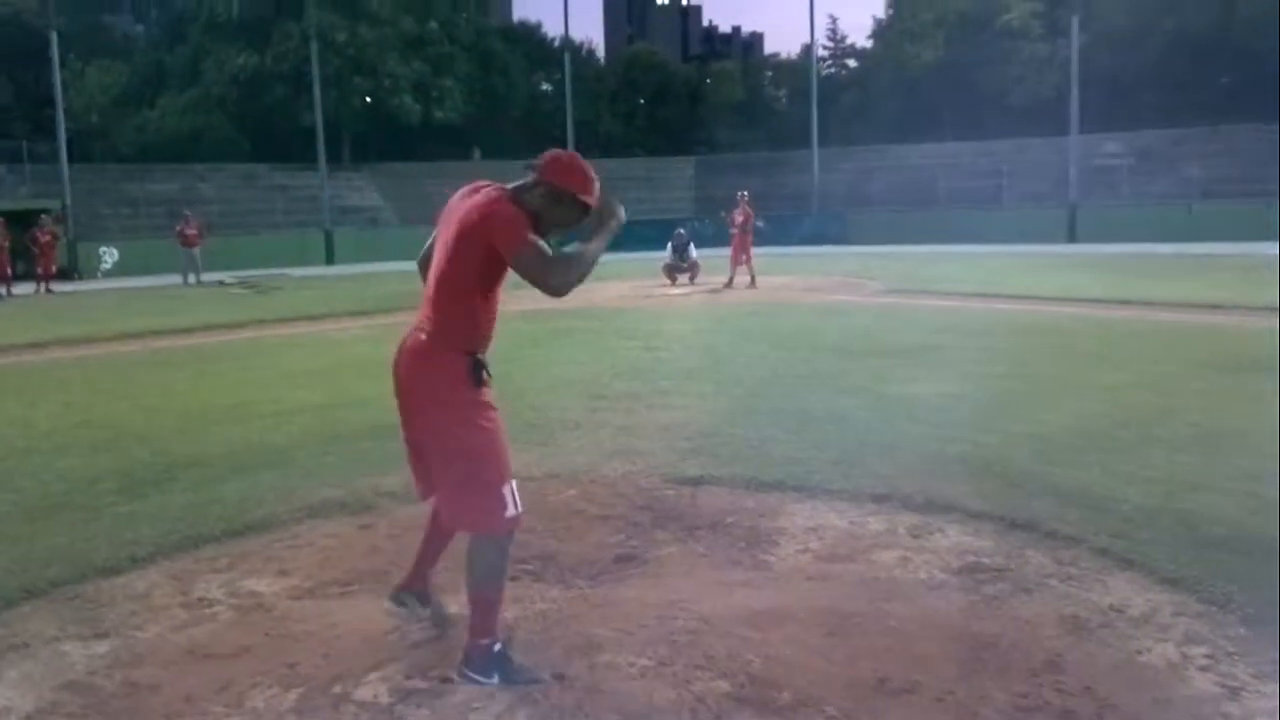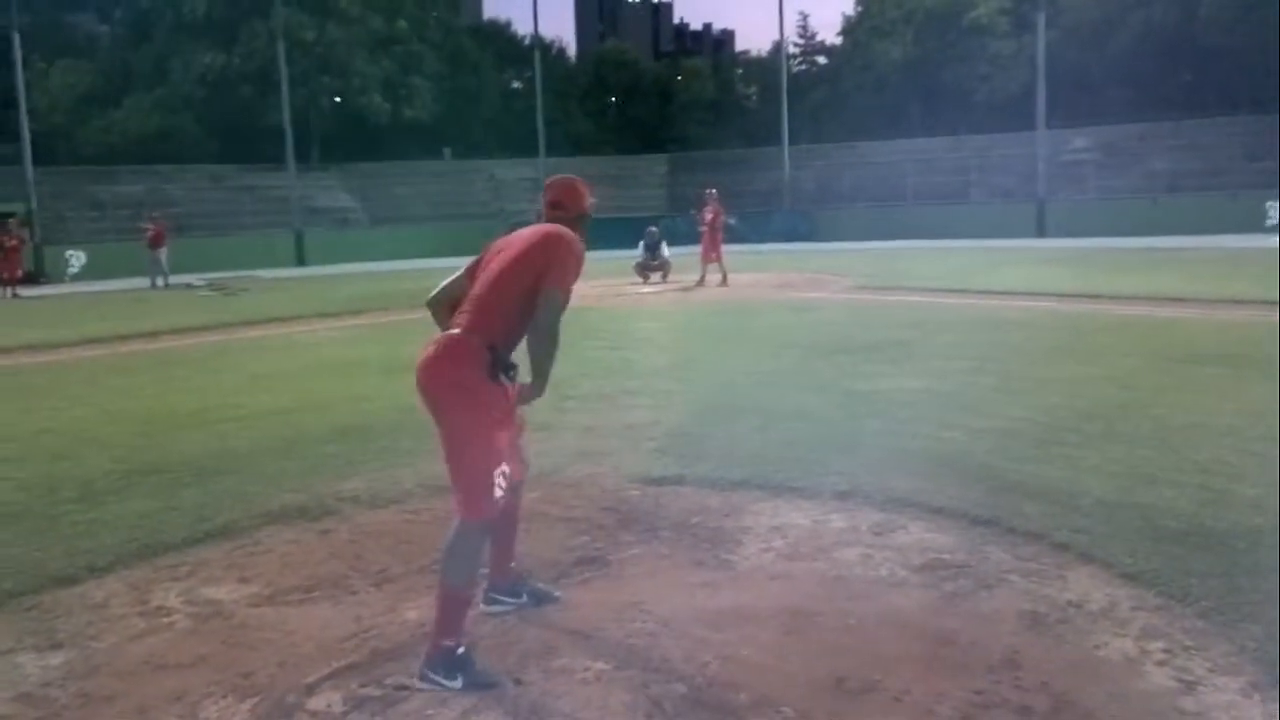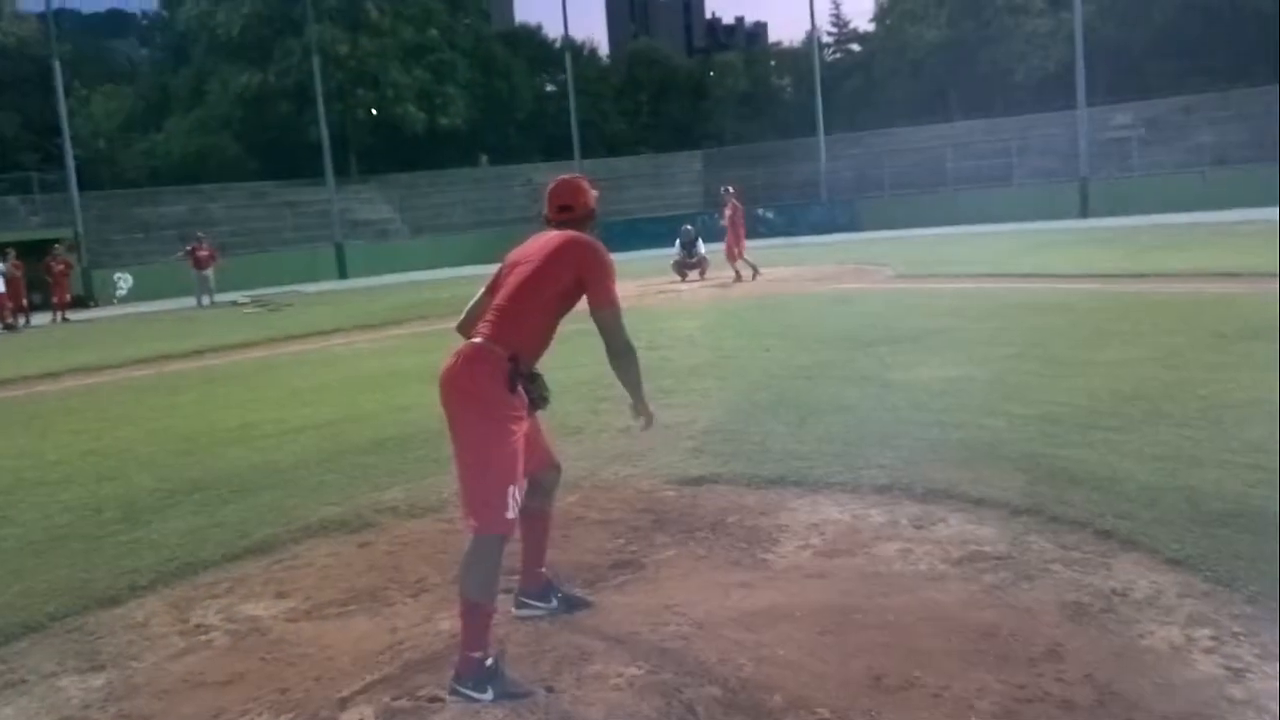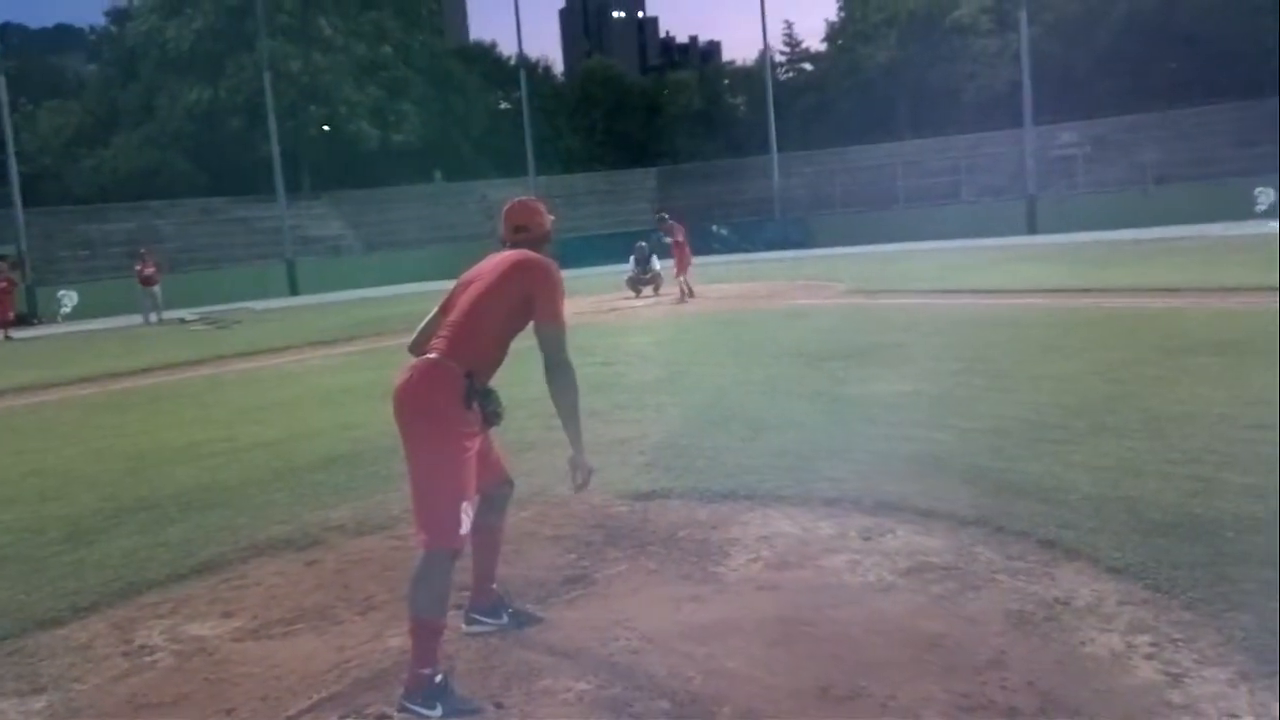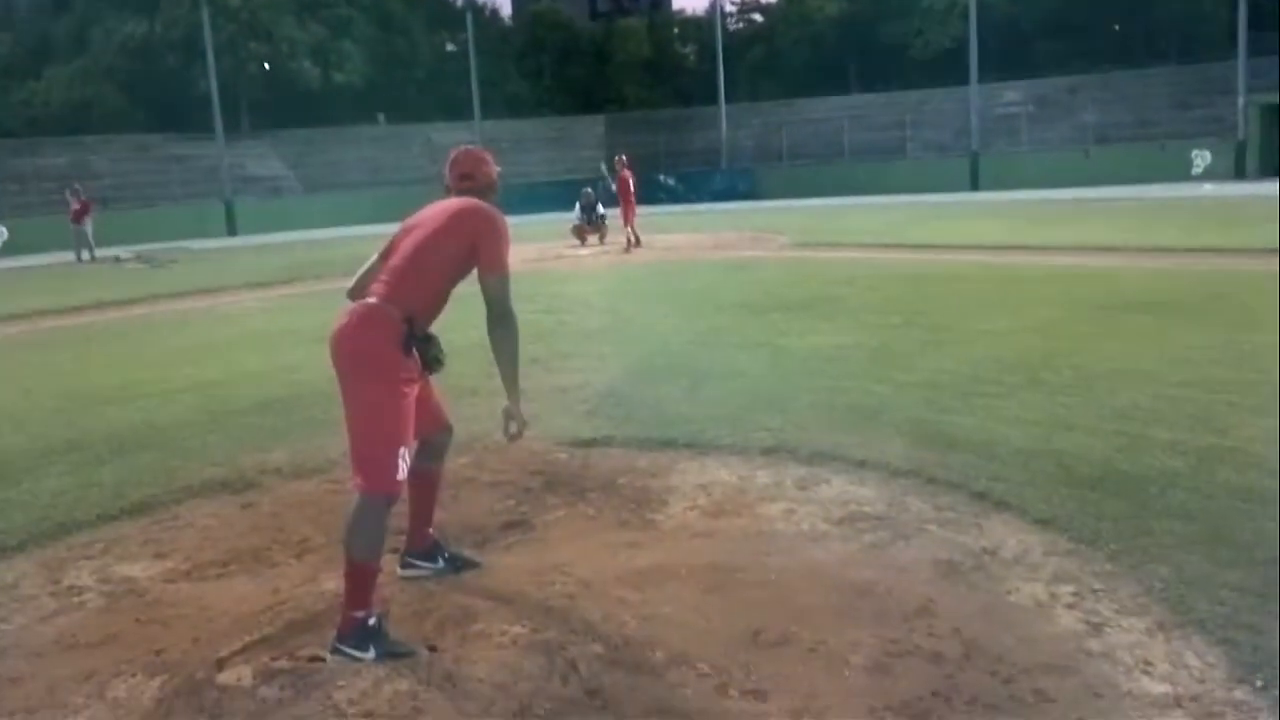
dt=1s
person 1, frame 1
left shoulder: (471, 194)
right shoulder: (501, 213)
left elbow: (427, 264)
right elbow: (556, 280)
right wrist: (603, 233)
left hip: (423, 356)
right hip: (448, 370)
left knee: (460, 487)
right knee: (496, 513)
left ankle: (417, 585)
right ankle: (481, 653)
person 1, frame 2
left shoulder: (512, 240)
right shoulder: (566, 244)
left elbow: (439, 300)
right elbow: (543, 324)
right wrist: (537, 384)
left hip: (455, 362)
right hip: (467, 372)
left knee: (508, 471)
right knee: (481, 508)
left ankle: (503, 583)
right ankle: (444, 655)
person 1, frame 3
left shoulder: (526, 249)
right shoulder: (587, 251)
left elbow: (467, 322)
right elbow: (616, 341)
right wrist: (639, 399)
left hip: (486, 375)
right hip: (484, 383)
left knee: (543, 474)
right knee: (495, 522)
left ankle: (534, 589)
right ankle: (473, 667)
person 1, frame 4
left shoulder: (484, 268)
right shoulder: (540, 269)
left elbow: (418, 342)
right elbow: (556, 363)
right wrist: (576, 446)
left hip: (437, 391)
right hip: (439, 399)
left knee: (495, 489)
right knee: (446, 539)
left ankle: (484, 605)
person 1, frame 5
left shoulder: (428, 215)
right shoulder: (486, 218)
left elbow: (358, 287)
right elbow: (499, 314)
right wrist: (513, 399)
left hip: (374, 335)
right hip: (377, 344)
left knee: (434, 435)
right knee: (381, 484)
left ankle: (420, 550)
right ankle: (355, 626)
